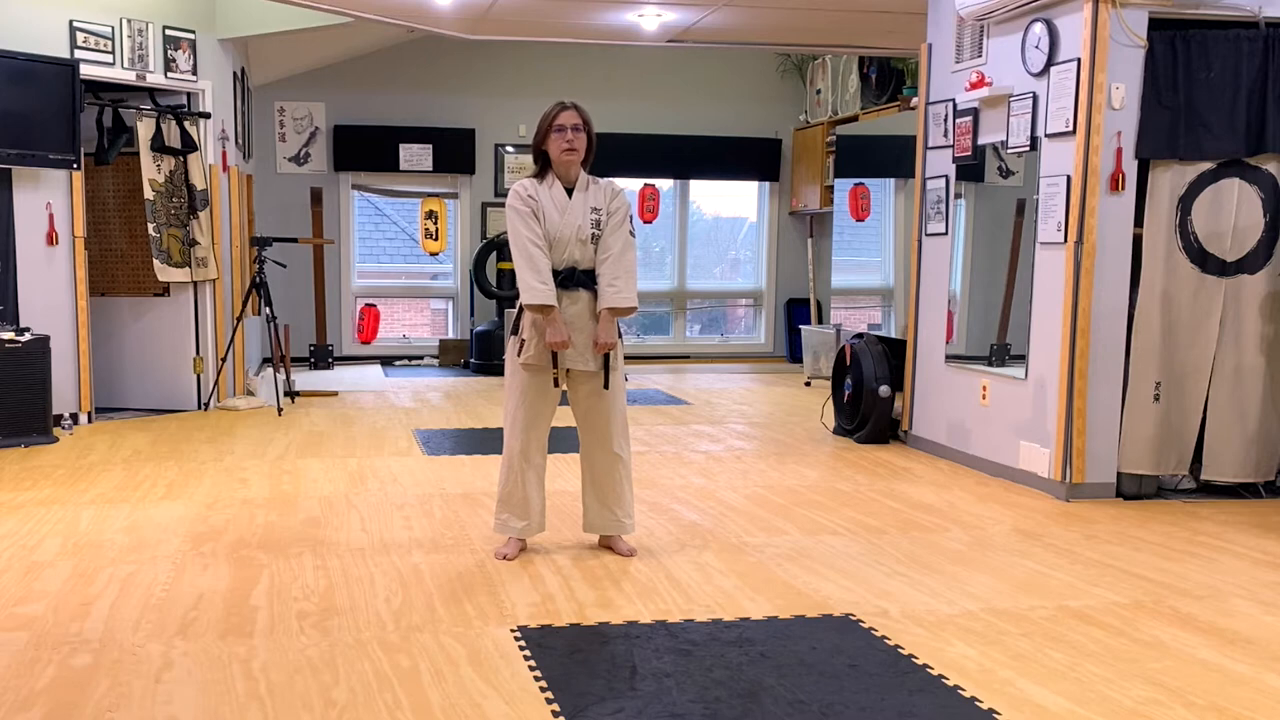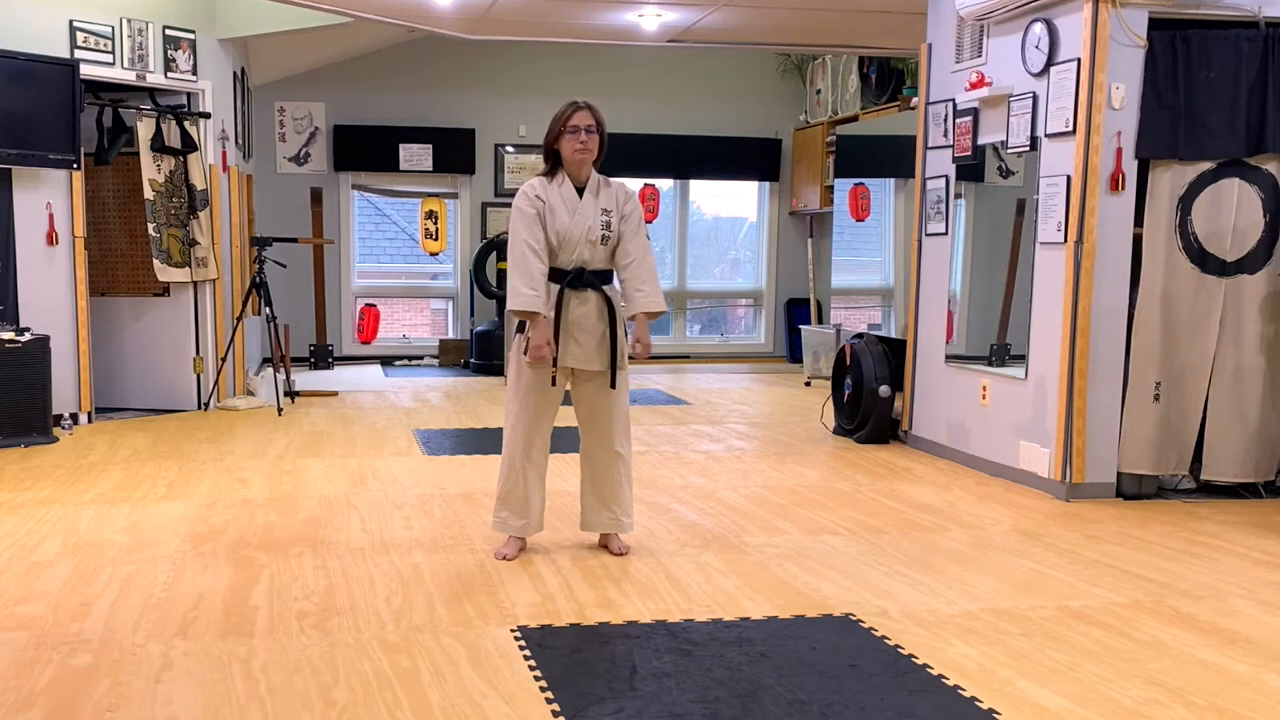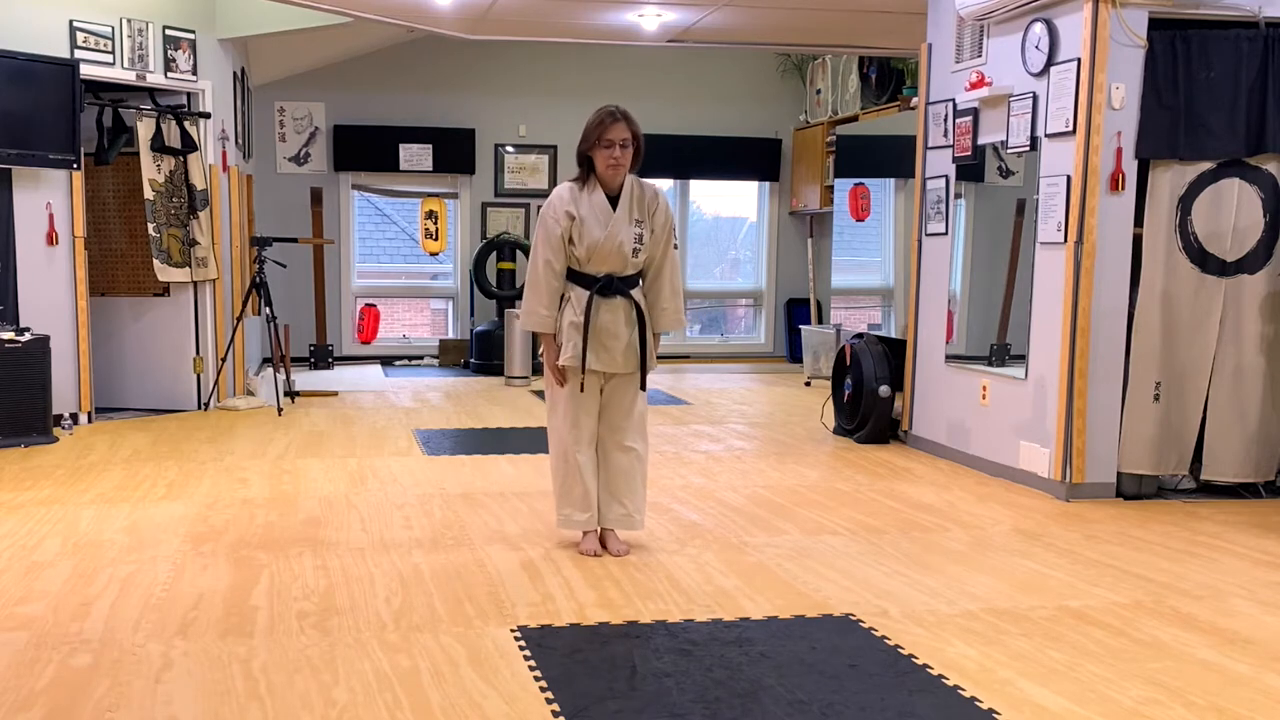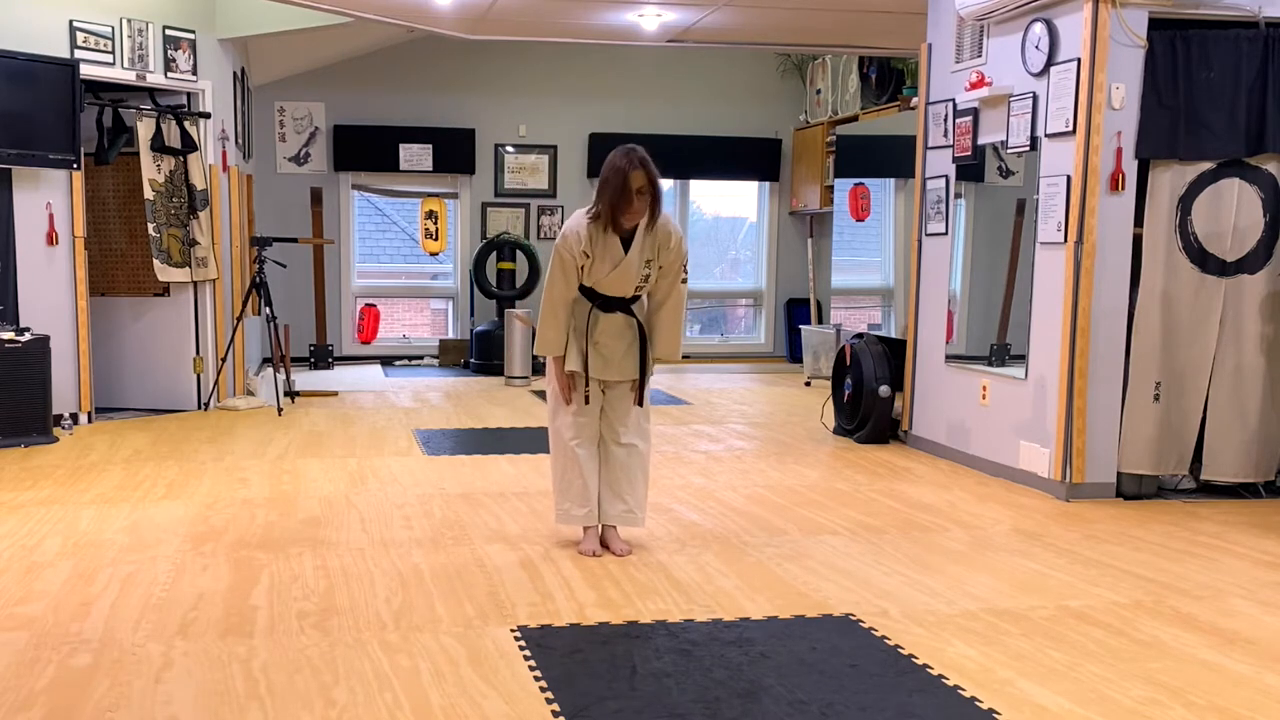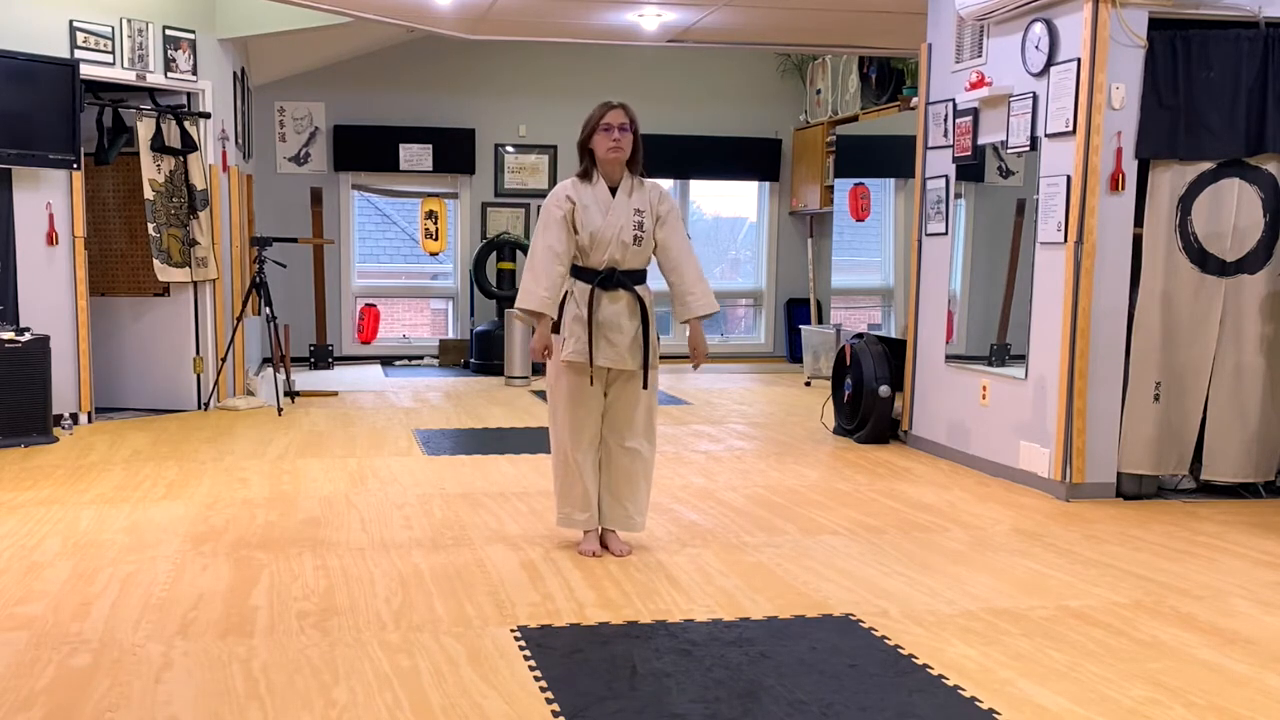
dt=1s
person 1, frame 1
left shoulder: (610, 196)
right shoulder: (525, 194)
left elbow: (616, 261)
right elbow: (532, 261)
left wrist: (606, 321)
right wrist: (552, 321)
left hip: (595, 318)
right hip: (539, 319)
left knee: (606, 430)
right knee: (525, 431)
left ankle: (609, 527)
right ankle: (518, 529)
person 1, frame 2
left shoulder: (619, 196)
right shoulder: (535, 194)
left elbow: (635, 259)
right elbow: (527, 260)
left wrist: (641, 321)
right wrist: (536, 325)
left hip: (601, 318)
right hip: (545, 318)
left knee: (608, 432)
right knee: (526, 430)
left ankle: (608, 526)
right ankle: (517, 529)
person 1, frame 3
left shoulder: (653, 202)
right shoulder: (564, 201)
left elbow: (661, 272)
right elbow: (547, 272)
left wrist: (655, 335)
right wrist: (548, 337)
left hip: (628, 324)
right hip: (576, 323)
left knee: (625, 431)
right knee: (574, 430)
left ankle: (611, 525)
right ankle: (586, 525)
person 1, frame 4
left shoulder: (667, 236)
right shoulder: (579, 231)
left elbow: (666, 302)
right elbow: (559, 298)
left wrist: (651, 359)
right wrist: (558, 360)
left hip: (629, 334)
right hip: (580, 334)
left knee: (627, 431)
right knee: (576, 429)
left ankle: (611, 524)
right ankle: (588, 525)
person 1, frame 5
left shoulder: (656, 198)
right shoulder: (567, 195)
left elbow: (679, 258)
right elbow: (549, 258)
left wrist: (695, 323)
right wrist: (542, 323)
left hip: (633, 320)
right hip: (578, 318)
left knee: (629, 432)
right knee: (578, 431)
left ankle: (613, 525)
right ankle: (588, 525)
